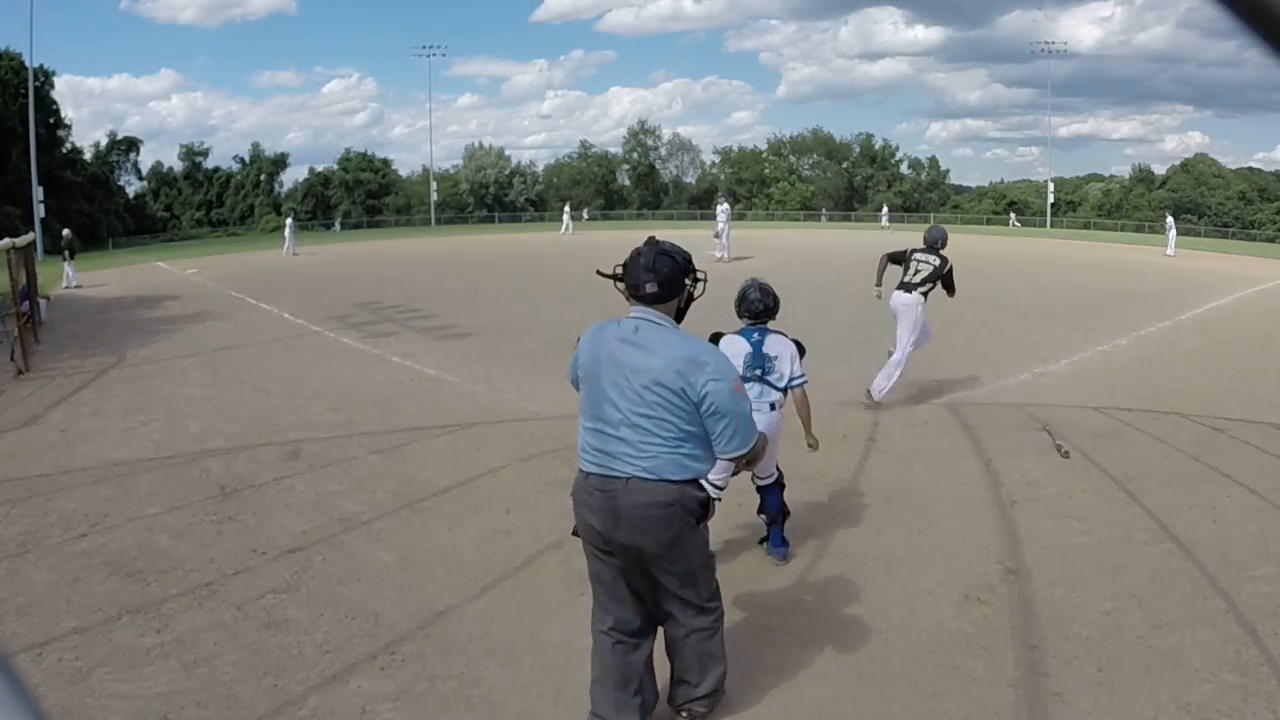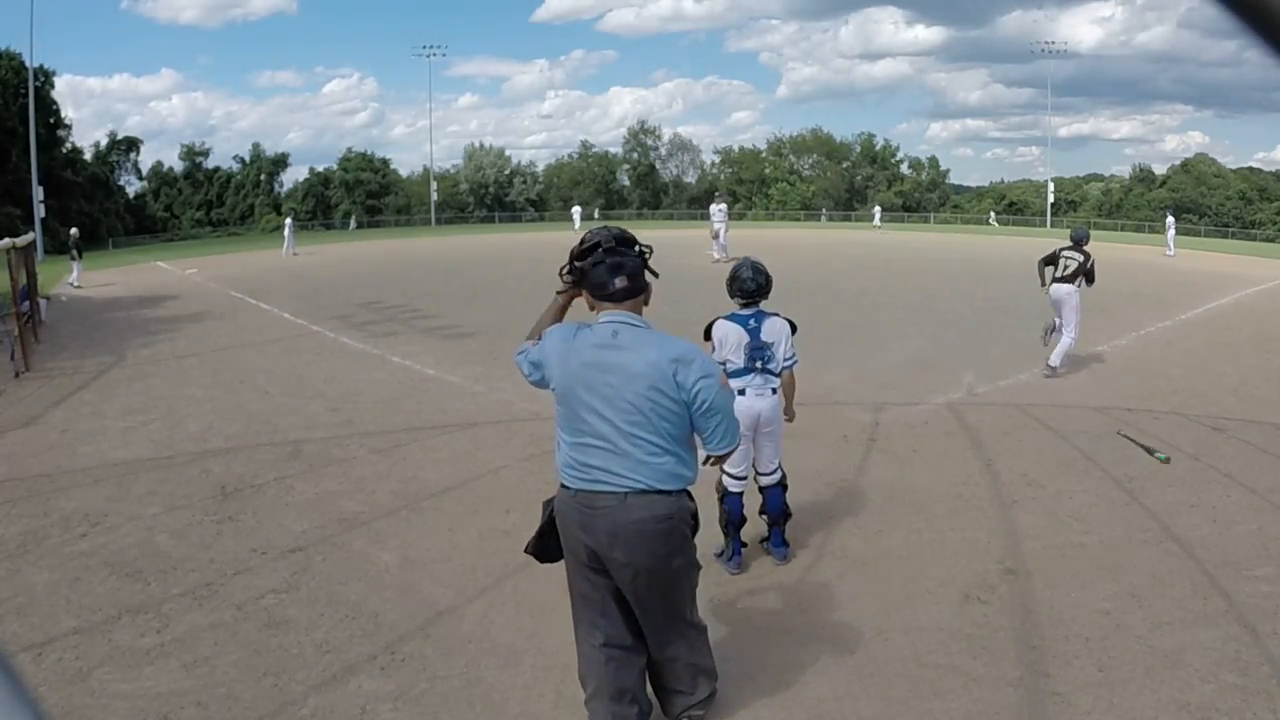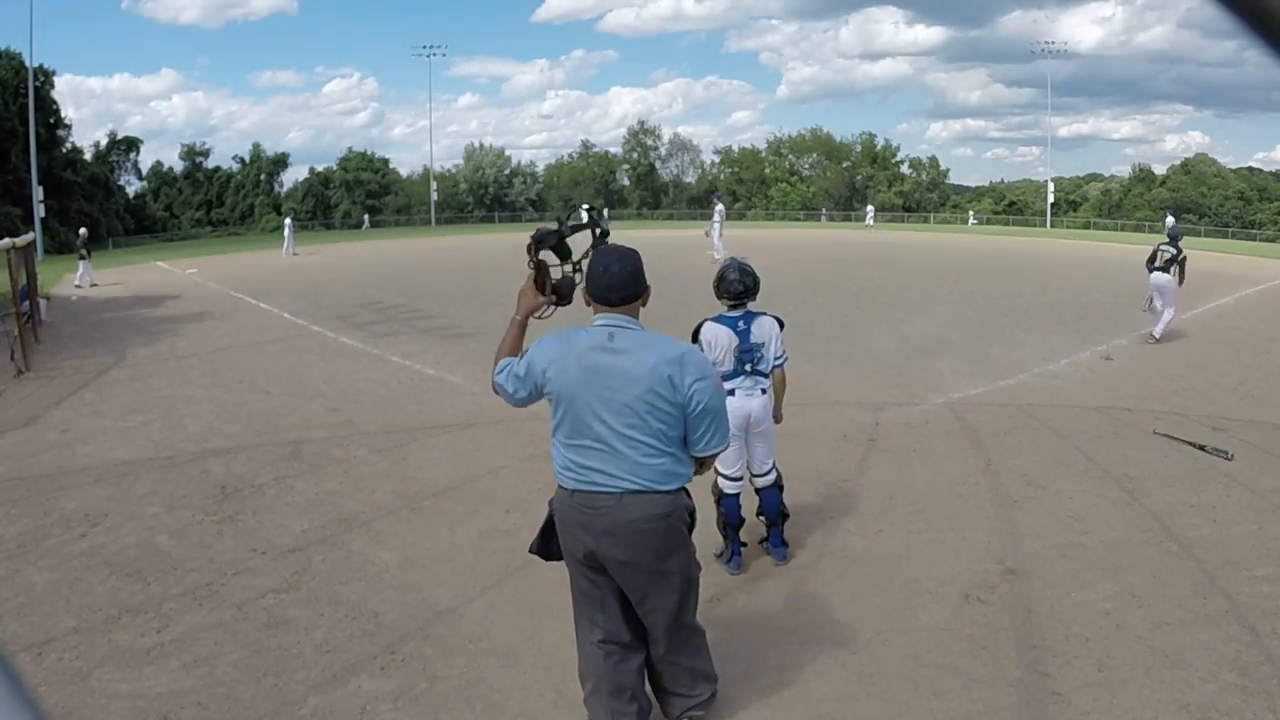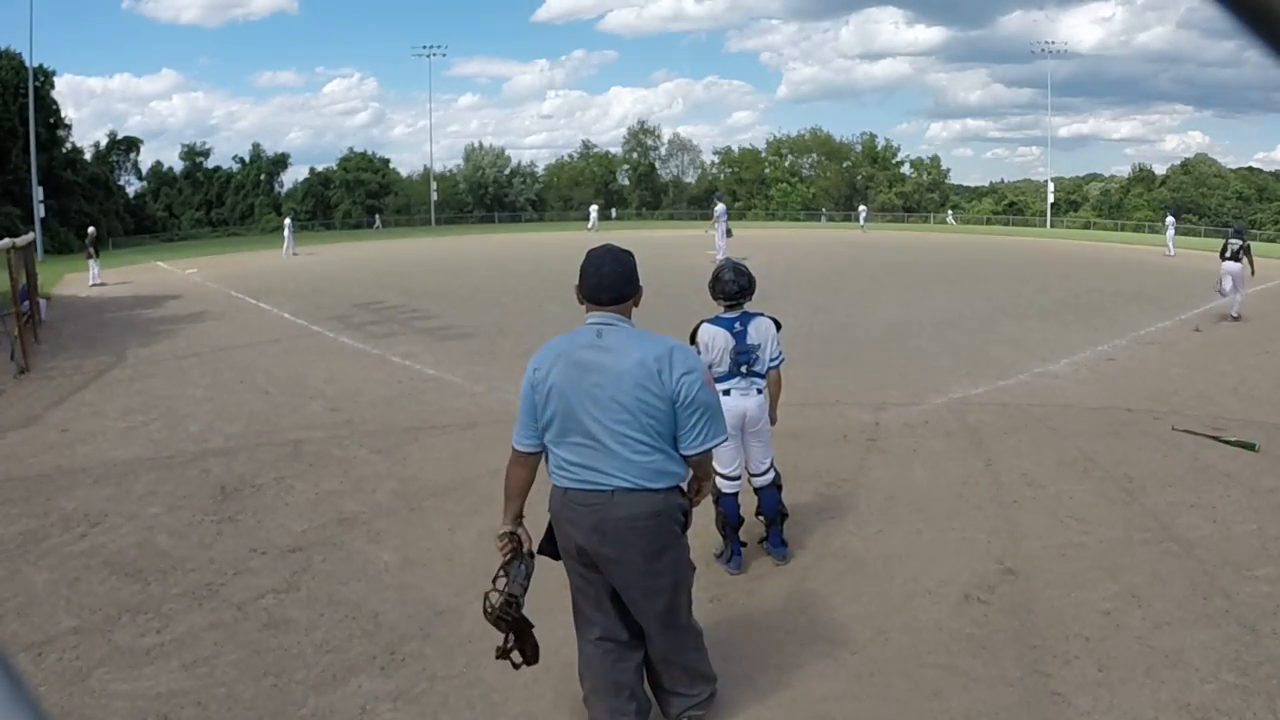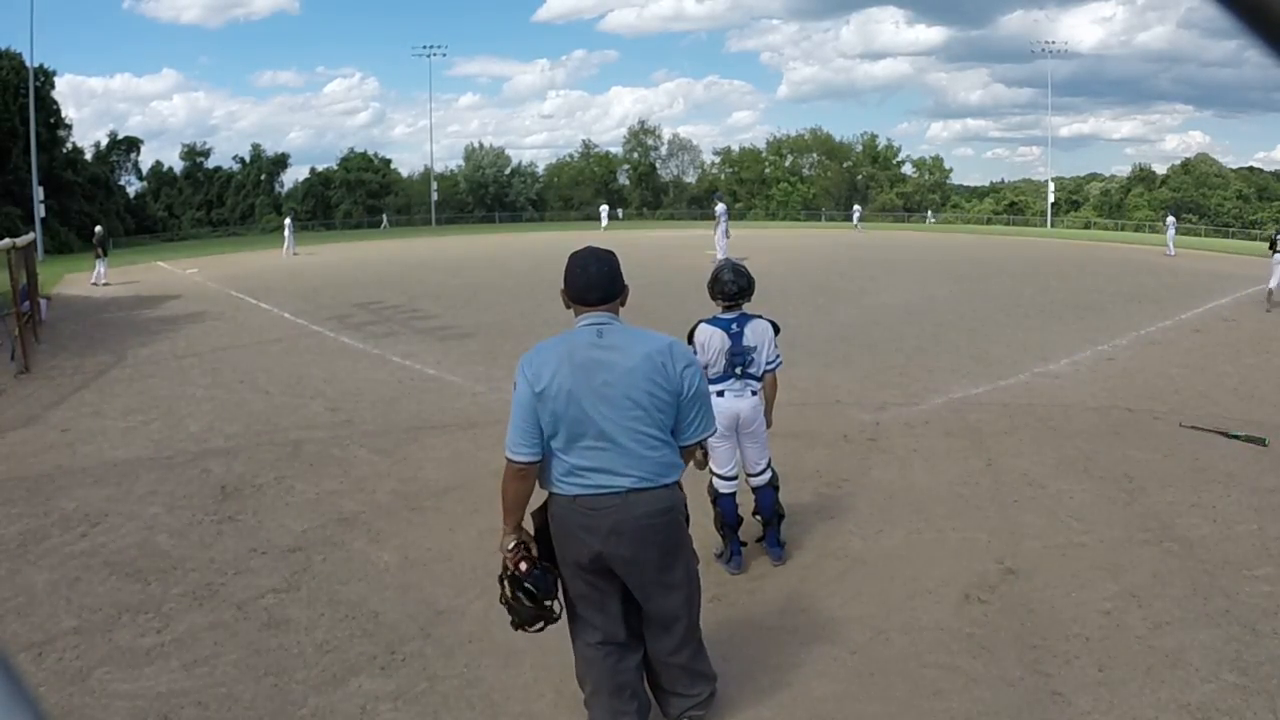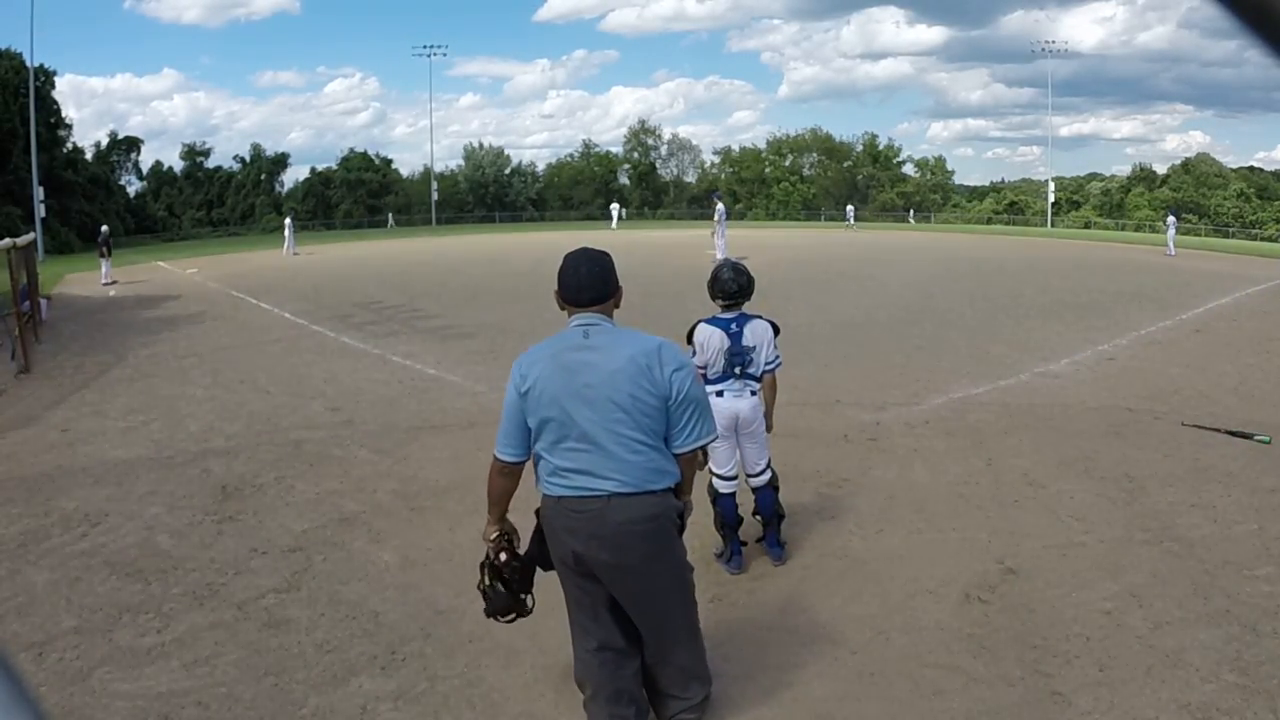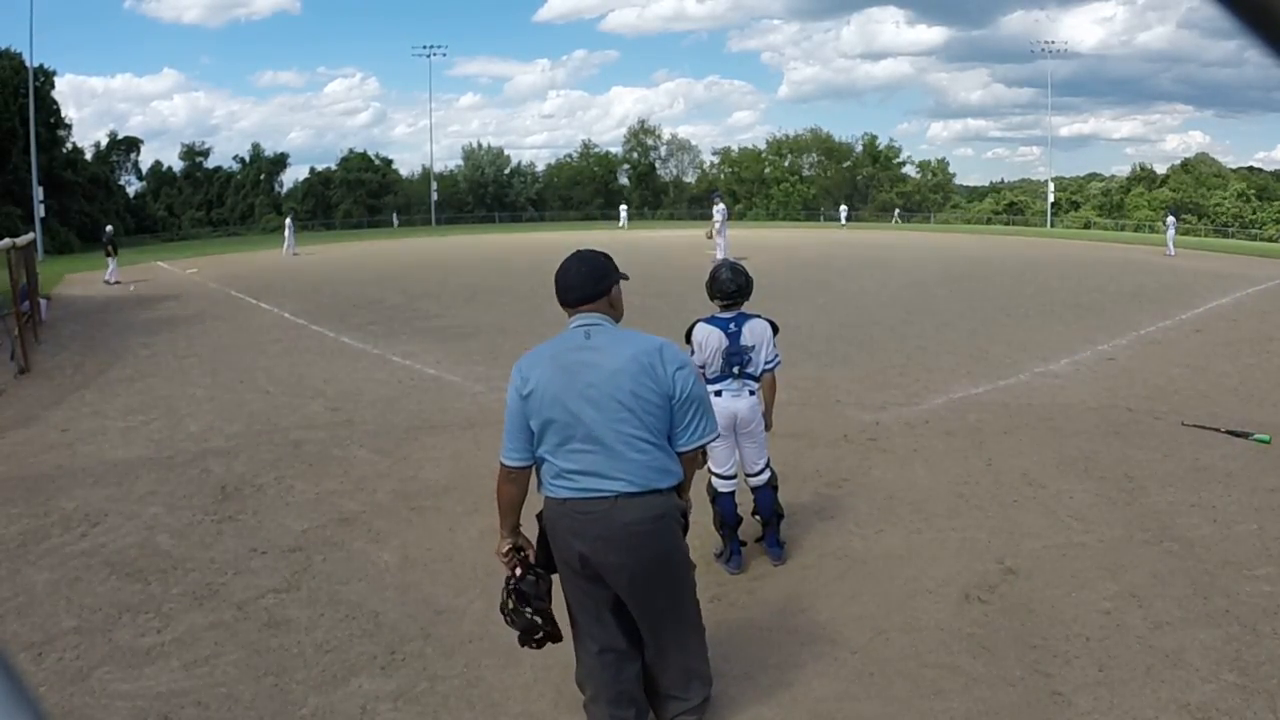
dt=0.5s
person 1, frame 1
left shoulder: (593, 339)
right shoulder: (703, 359)
right elbow: (742, 451)
right wrist: (758, 447)
left hip: (595, 496)
right hip: (663, 504)
left knee: (617, 621)
right knee: (691, 607)
person 1, frame 2
left shoulder: (560, 346)
right shoulder: (685, 358)
left elbow: (527, 353)
right elbow: (723, 448)
left wrist: (562, 297)
right wrist: (704, 455)
left hip: (580, 512)
right hip: (654, 514)
left knee: (604, 631)
right knee: (670, 617)
person 1, frame 3
left shoulder: (554, 352)
right shoulder: (682, 359)
left elbow: (504, 380)
right elbow: (708, 451)
left wrist: (521, 313)
right wrist: (687, 464)
left hip: (578, 512)
right hip: (653, 514)
left knee: (602, 629)
right knee: (669, 616)
person 1, frame 4
left shoulder: (546, 358)
right shoulder: (673, 357)
left elbow: (525, 453)
right elbow: (697, 450)
left wrist: (512, 519)
right wrist: (701, 482)
left hip: (573, 511)
right hip: (646, 513)
left knee: (600, 625)
right knee: (665, 614)
person 1, frame 5
left shoulder: (537, 363)
right shoulder: (670, 353)
left elbow: (522, 463)
right elbow: (689, 442)
left wrist: (512, 529)
left hip: (575, 516)
right hip: (652, 510)
left knee: (598, 627)
right knee: (669, 613)
person 1, frame 6
left shoulder: (529, 364)
right shoulder: (662, 356)
left elbow: (508, 462)
right elbow: (687, 450)
left wrist: (497, 519)
right wrist: (682, 496)
left hip: (565, 518)
right hip: (642, 514)
left knee: (597, 631)
right knee: (666, 616)
person 1, frame 7
left shoulder: (530, 367)
right shoulder: (662, 355)
left elbow: (514, 467)
right elbow: (690, 449)
left wrist: (509, 532)
right wrist: (679, 494)
left hip: (569, 521)
right hip: (646, 515)
left knee: (598, 632)
right knee: (667, 617)
person 2, frame 1
left shoulder: (727, 342)
right shoulder: (786, 345)
right elbow: (798, 394)
right wrist: (808, 433)
right hip: (769, 419)
left knee: (712, 482)
right knee: (768, 477)
right ankle: (777, 543)
person 2, frame 2
left shoulder: (722, 327)
right shoulder: (780, 325)
right elbow: (787, 375)
right wrist: (788, 406)
left hip: (736, 404)
right hip: (769, 403)
left knee: (734, 479)
right knee: (771, 473)
left ankle: (733, 551)
right ankle: (778, 543)
person 2, frame 3
left shoulder: (710, 330)
right shoulder: (769, 324)
right elbow: (778, 373)
right wrist: (778, 407)
left hip: (726, 406)
right hip: (760, 403)
left knee: (729, 480)
right knee: (766, 474)
left ankle: (733, 552)
right ankle: (777, 543)
person 2, frame 4
left shoulder: (707, 331)
right shoulder: (765, 325)
right elbow: (774, 373)
right wrist: (773, 408)
left hip: (722, 405)
right hip: (756, 402)
left knee: (727, 479)
right knee: (764, 473)
left ankle: (733, 551)
right ankle: (776, 543)
person 2, frame 5
left shoulder: (704, 331)
right shoulder: (763, 327)
right elbow: (769, 377)
right wrist: (768, 412)
left hip: (717, 407)
right hip: (751, 404)
left knee: (724, 479)
right knee: (761, 473)
left ankle: (732, 551)
right ankle: (774, 543)
person 2, frame 6
left shoulder: (704, 331)
right shoulder: (762, 328)
left elbow: (698, 379)
right elbow: (768, 378)
right wrist: (769, 414)
left hip: (716, 406)
right hip: (750, 405)
left knee: (723, 479)
right knee: (761, 474)
left ankle: (732, 551)
right ankle: (774, 543)
person 2, frame 7
left shoulder: (702, 330)
right shoulder: (761, 327)
right elbow: (768, 376)
right wrist: (769, 412)
left hip: (715, 406)
right hip: (749, 404)
left knee: (723, 479)
right knee: (760, 473)
left ankle: (732, 551)
right ankle: (773, 543)
